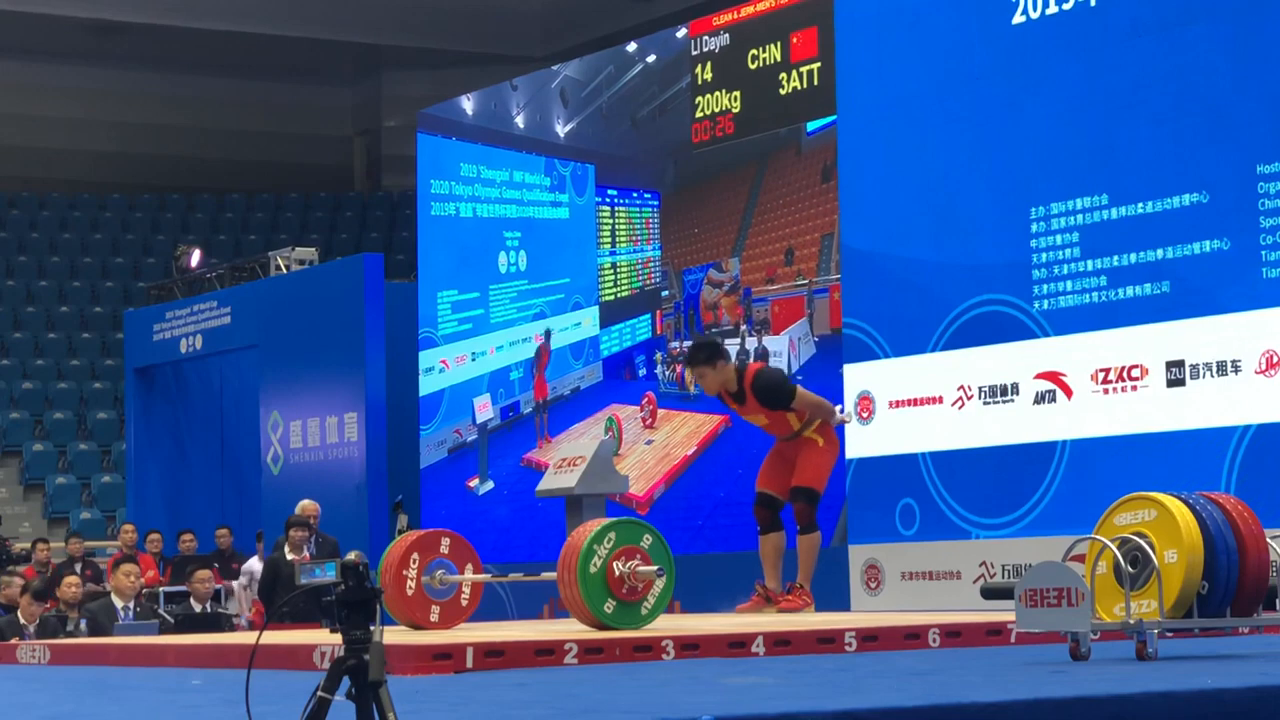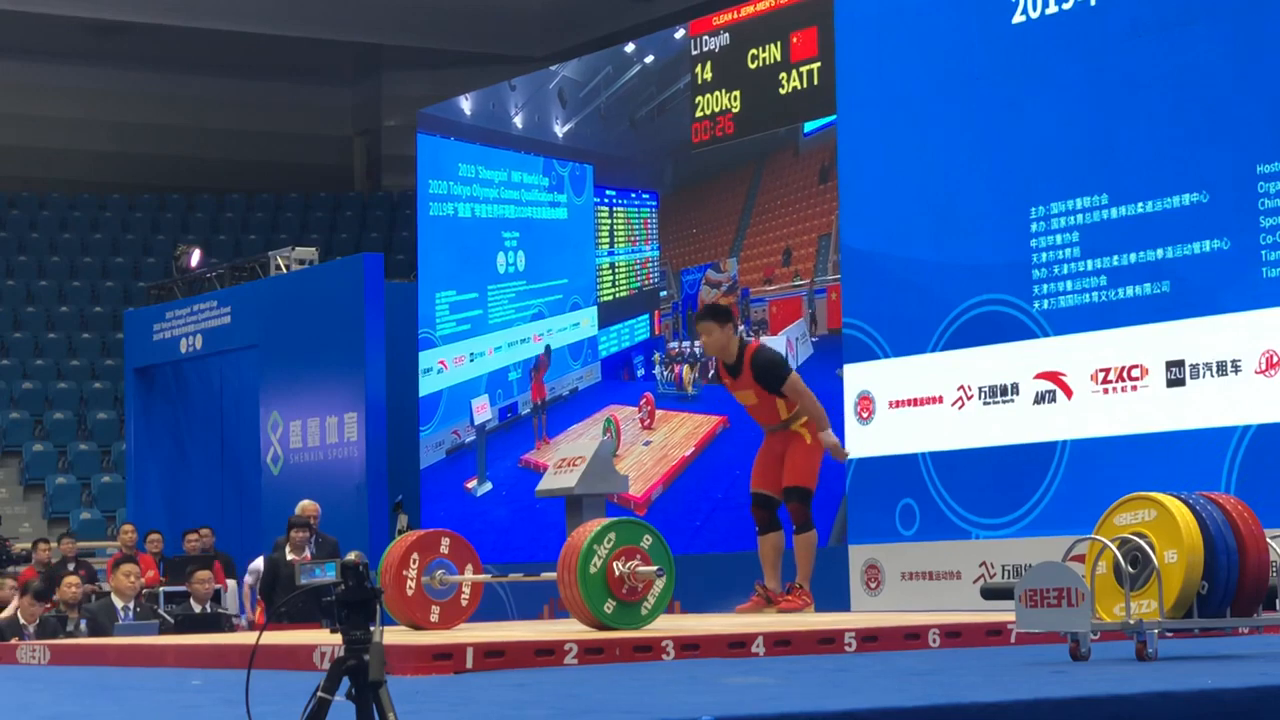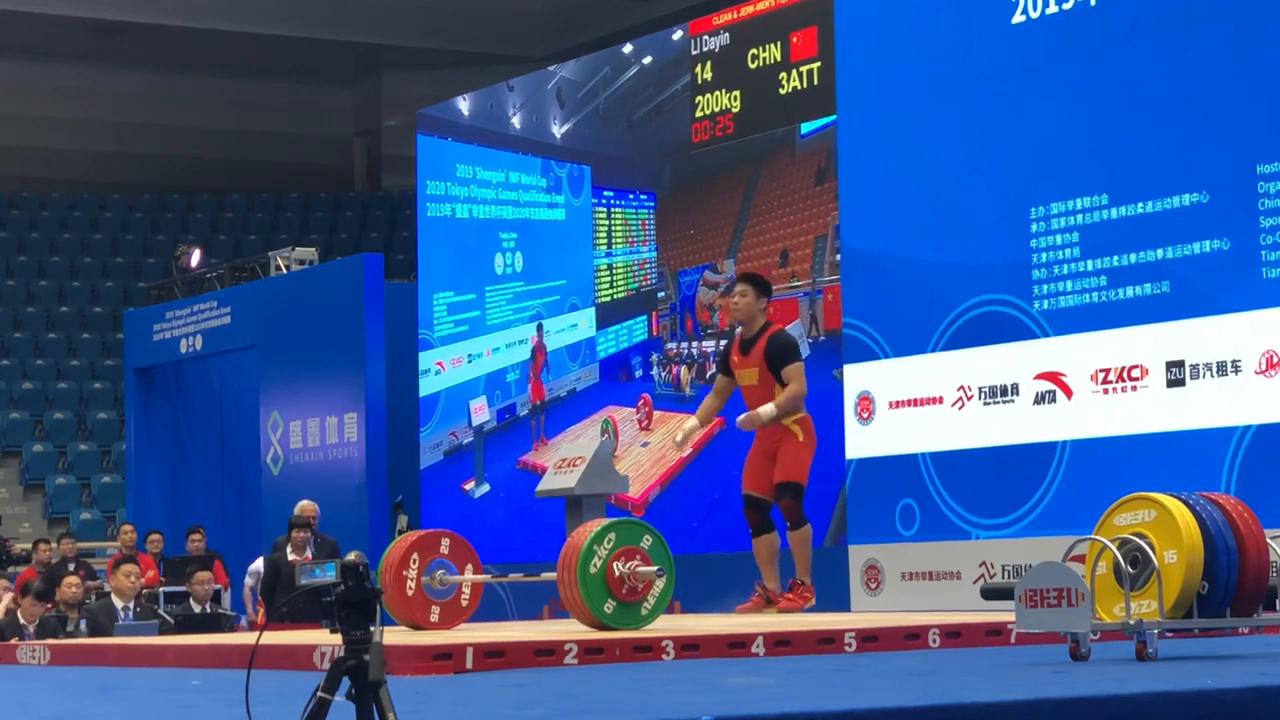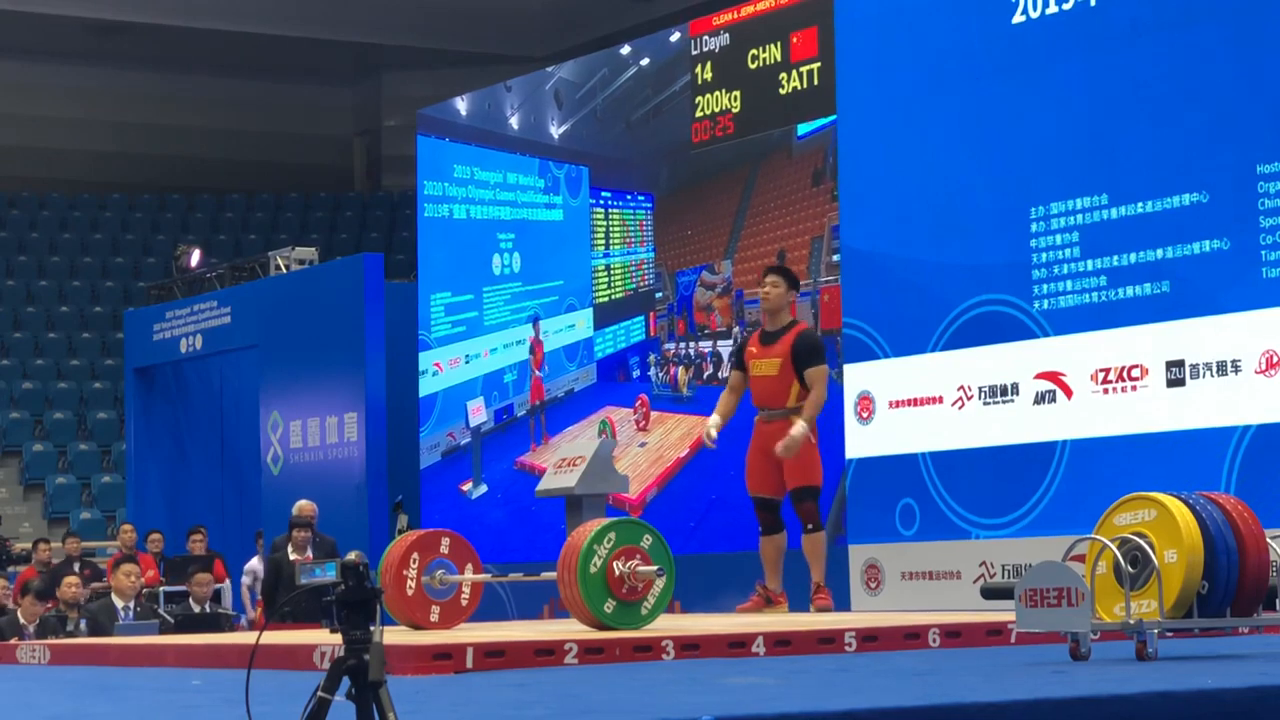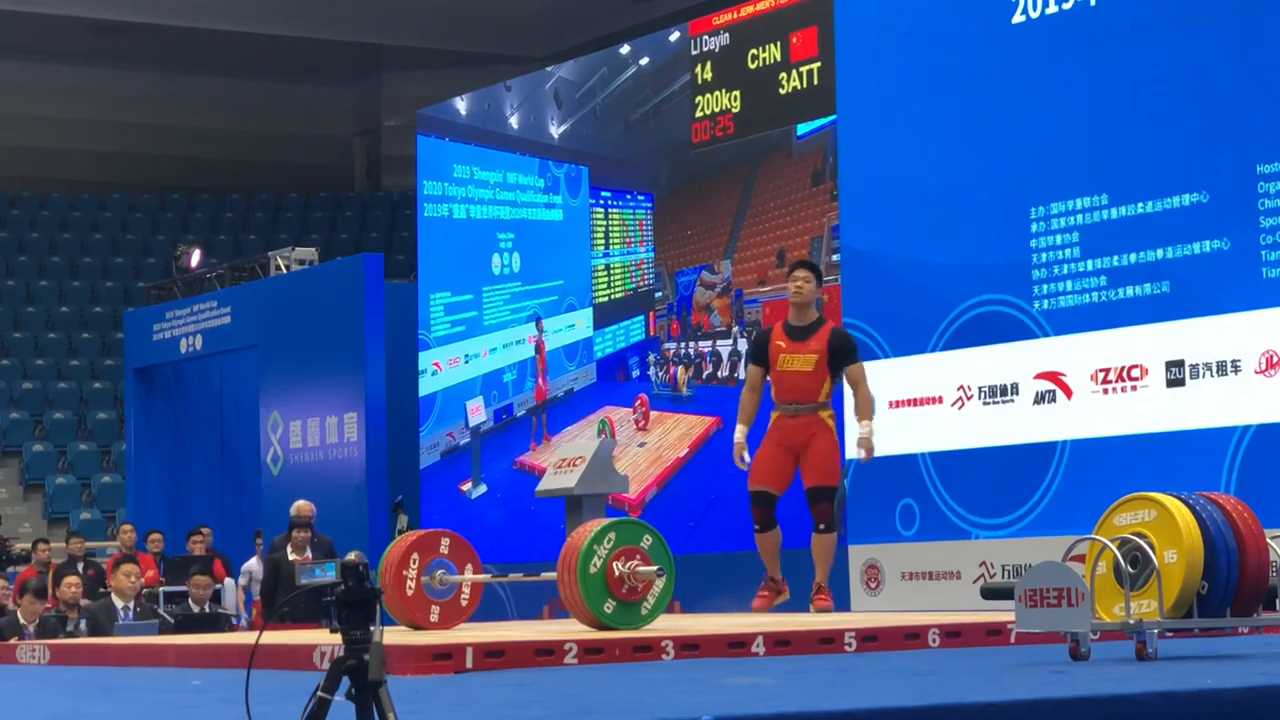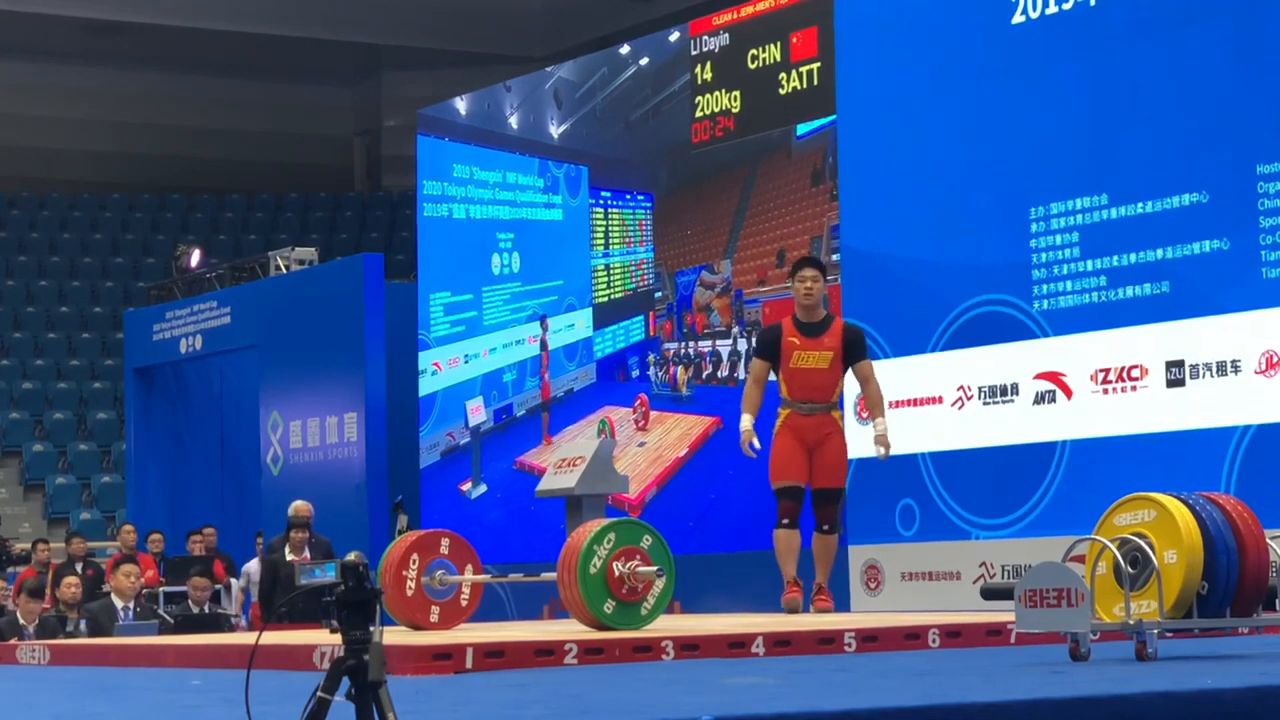
dt=0.3s
person 1, frame 1
left shoulder: (764, 381)
right shoulder: (724, 392)
left elbow: (815, 403)
left wrist: (835, 418)
left hip: (815, 439)
right hip: (786, 443)
left knee: (803, 507)
right knee: (764, 510)
left ankle: (802, 591)
right ankle: (771, 591)
person 1, frame 2
left shoulder: (762, 359)
right shoulder: (721, 368)
left elbow: (804, 397)
left wrist: (826, 435)
left hip: (802, 433)
right hip: (774, 436)
left knee: (796, 505)
right knee: (761, 508)
left ankle: (803, 590)
right ankle: (772, 590)
person 1, frame 3
left shoulder: (779, 341)
right shoulder: (732, 349)
left elbow: (798, 387)
right elbow: (718, 394)
left wrist: (766, 412)
right wrist: (692, 425)
left hip: (793, 430)
right hip: (764, 434)
left knee: (789, 503)
right knee: (754, 511)
left ankle: (803, 586)
right ankle: (771, 591)
person 1, frame 4
left shoulder: (805, 339)
right shoulder: (747, 344)
left elbow: (819, 391)
right elbow: (733, 389)
left wrist: (799, 430)
right wrist: (715, 421)
left hip: (797, 432)
right hip: (763, 431)
left knee: (807, 507)
right knee: (765, 513)
left ankle: (819, 588)
right ankle: (772, 592)
person 1, frame 5
left shoulder: (836, 338)
right shoulder: (766, 338)
left elbow: (859, 386)
right elbow: (752, 388)
left wrist: (865, 429)
right wrist: (740, 434)
left hip: (819, 427)
right hip: (779, 427)
left knee: (822, 509)
right knee: (761, 506)
left ankle: (820, 588)
right ankle: (773, 581)
person 1, frame 6
left shoulder: (847, 334)
right shoulder: (774, 334)
left elbow: (868, 382)
right elbow: (756, 381)
left wrist: (880, 426)
right wrist: (746, 423)
left hip: (829, 427)
right hip: (790, 426)
left knee: (827, 511)
right knee: (787, 507)
left ankle: (820, 588)
right ankle: (790, 584)
